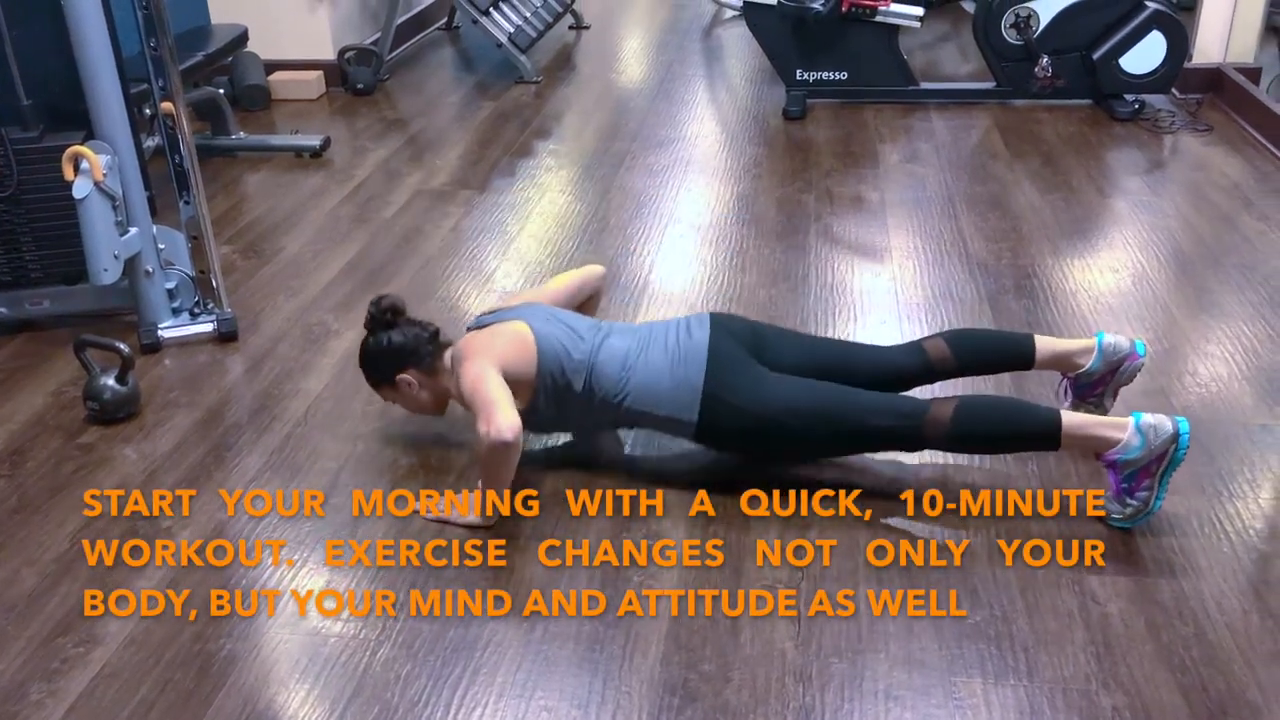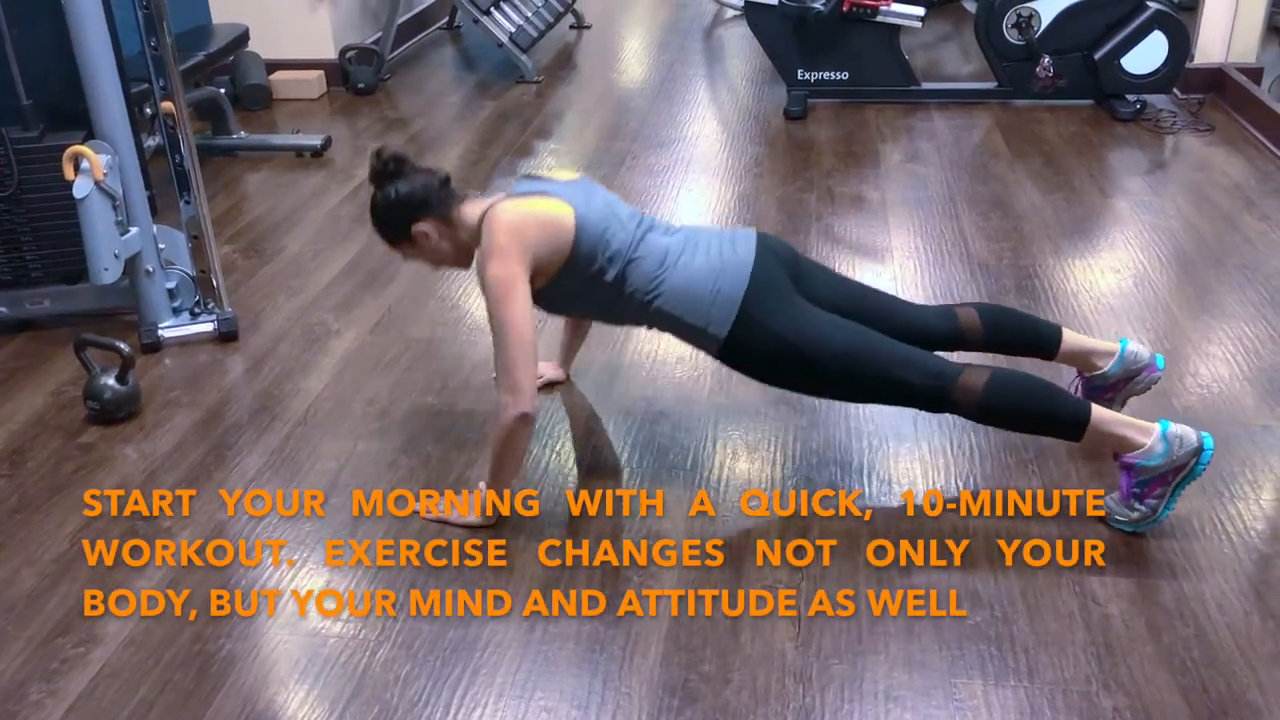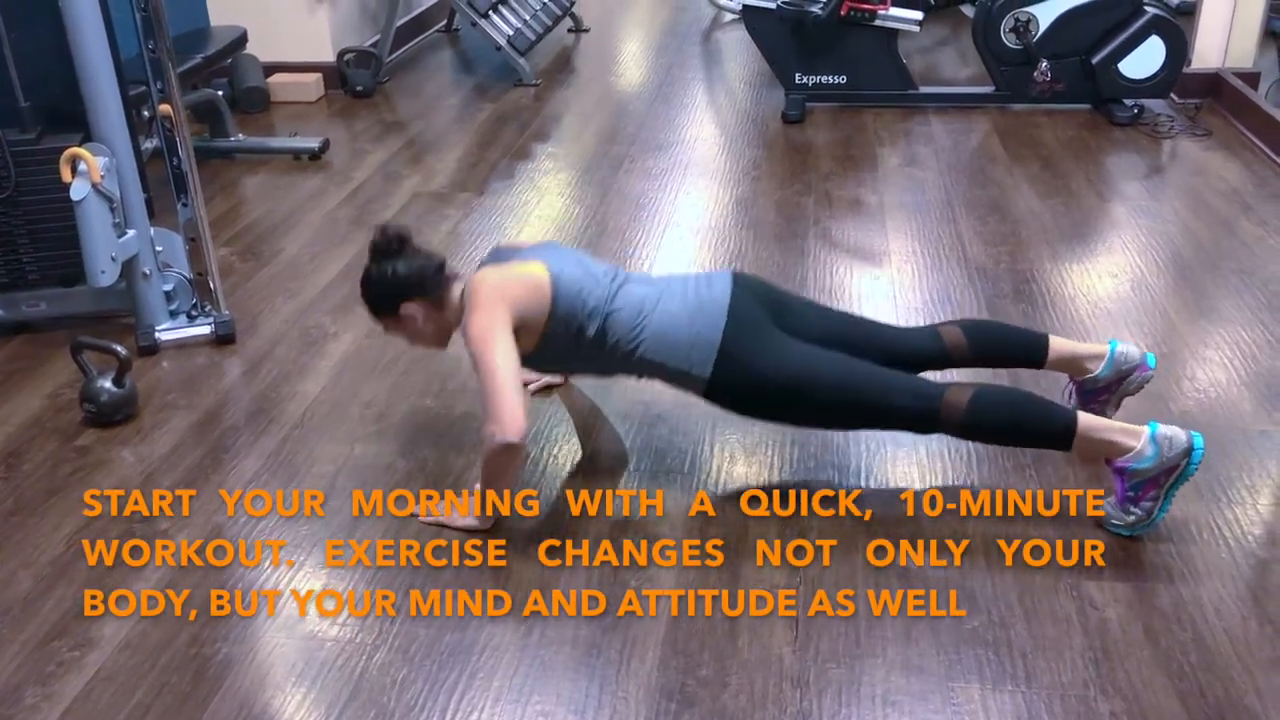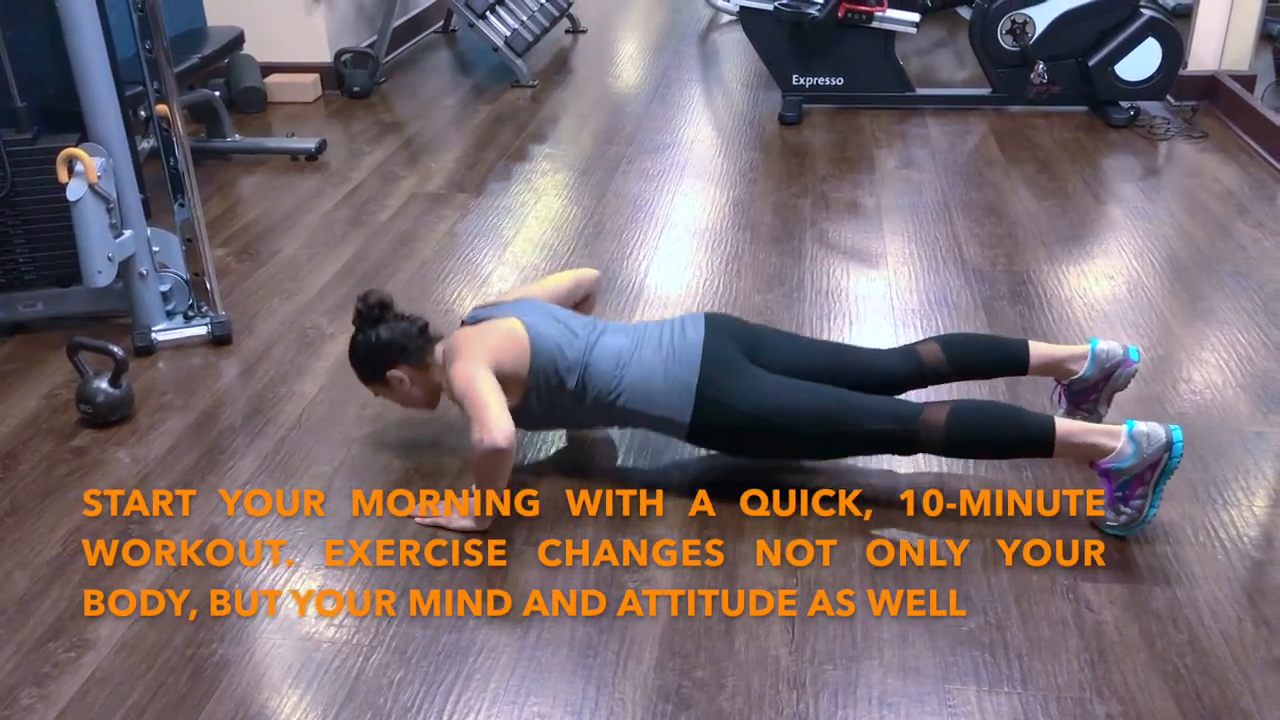
dt=0.5s
person 1, frame 1
left shoulder: (472, 365)
right shoulder: (499, 320)
left elbow: (502, 435)
right elbow: (594, 273)
left wrist: (487, 506)
left hip: (713, 399)
right hip: (711, 337)
left knee: (902, 421)
right knee: (897, 365)
left ankle: (1130, 438)
right ankle: (1092, 353)
person 1, frame 2
left shoulder: (499, 248)
right shoulder: (528, 192)
left elbow: (518, 404)
left wrist: (488, 503)
right wrist: (566, 359)
left hip: (740, 317)
right hip: (746, 258)
left knee: (931, 381)
right knee: (929, 327)
left ankle: (1151, 446)
right ankle: (1109, 358)
person 1, frame 3
left shoulder: (481, 312)
right shoulder: (503, 266)
left elbow: (507, 433)
left wrist: (484, 509)
right wrist: (563, 361)
left hip: (726, 358)
right hip: (724, 301)
left knee: (916, 402)
right knee: (912, 347)
left ankle: (1140, 446)
right ankle: (1100, 361)
person 1, frame 4
left shoulder: (464, 365)
right shoulder: (492, 315)
left elbow: (496, 439)
right elbow: (588, 277)
left wrist: (483, 511)
left hip: (705, 401)
right hip: (703, 340)
left knee: (896, 422)
right knee: (889, 368)
left ankle: (1122, 444)
right ankle: (1083, 359)
